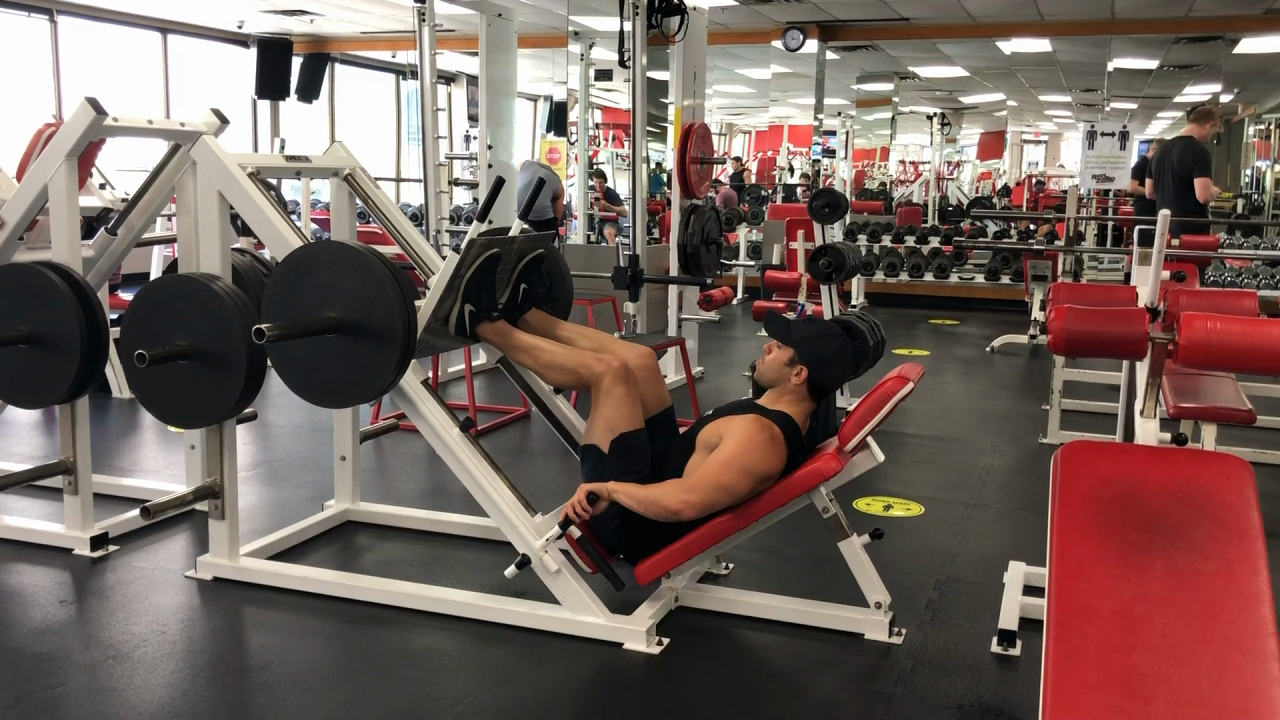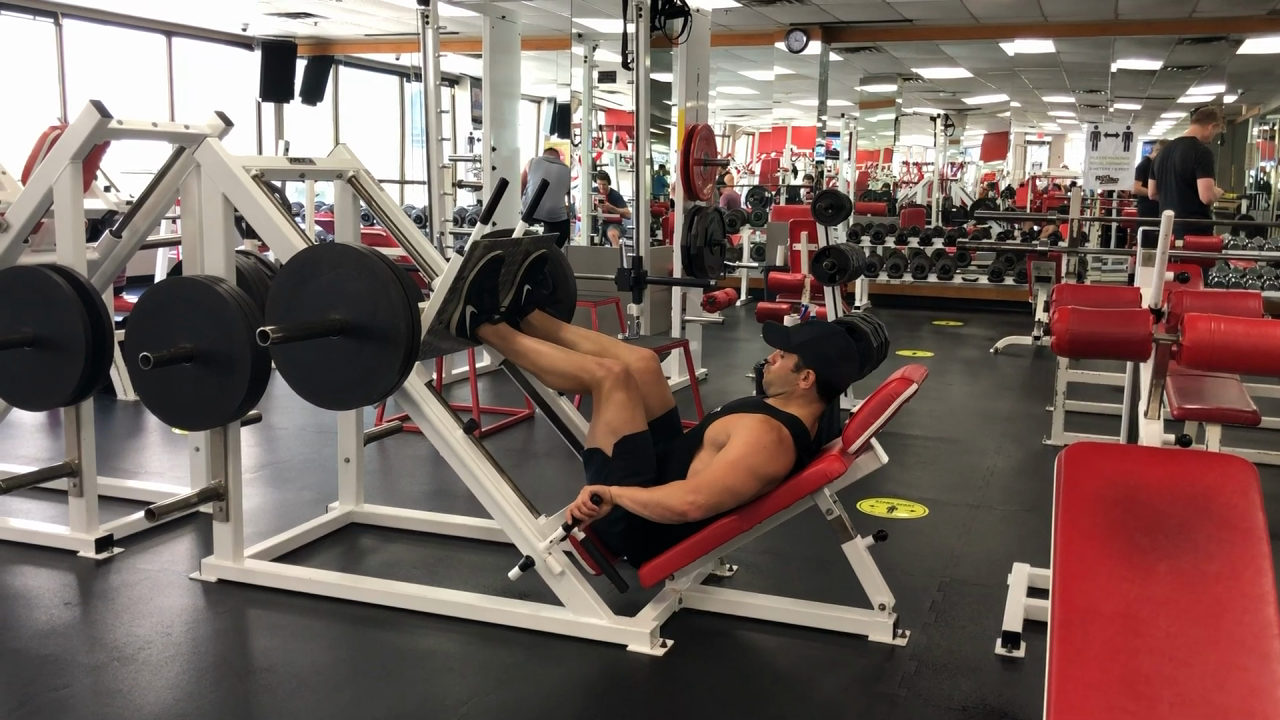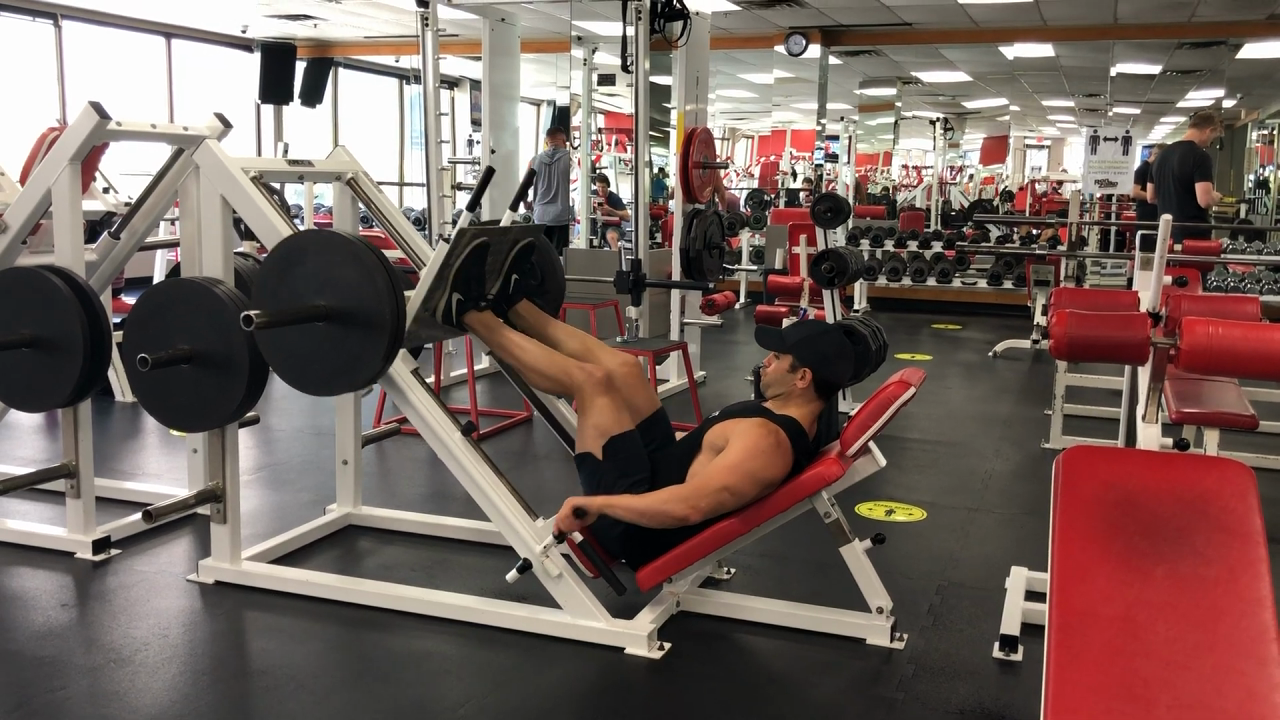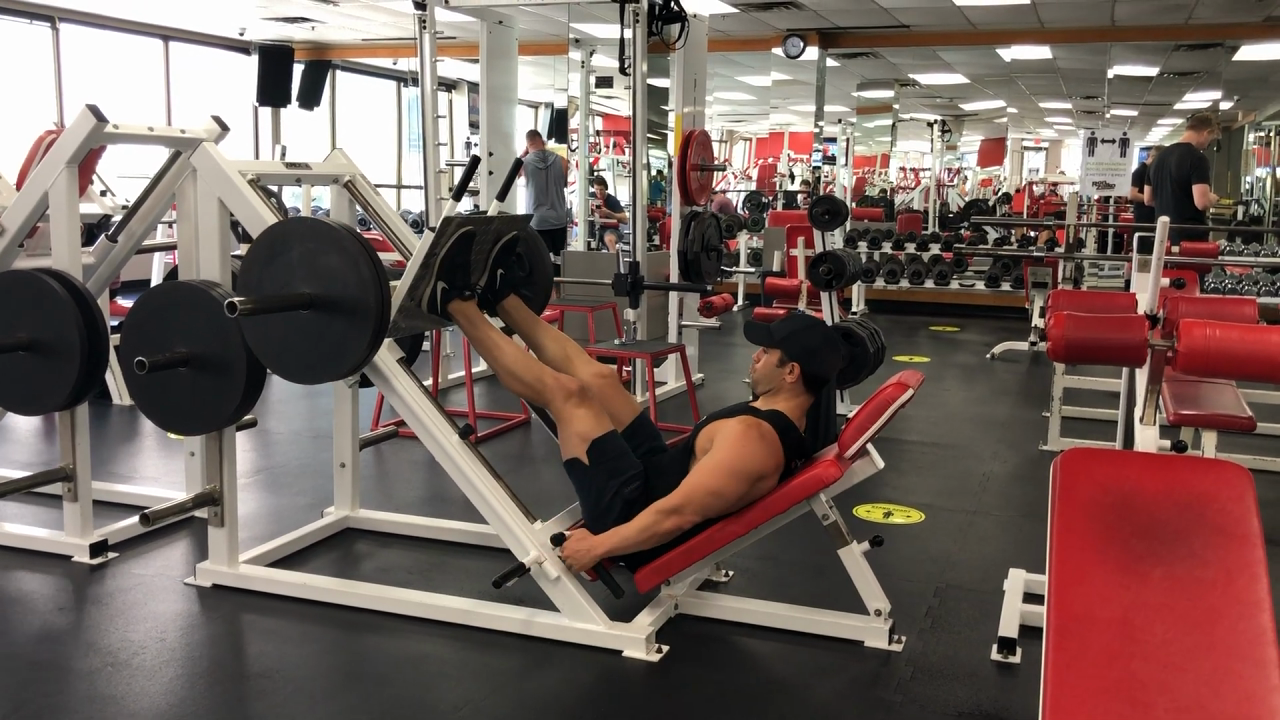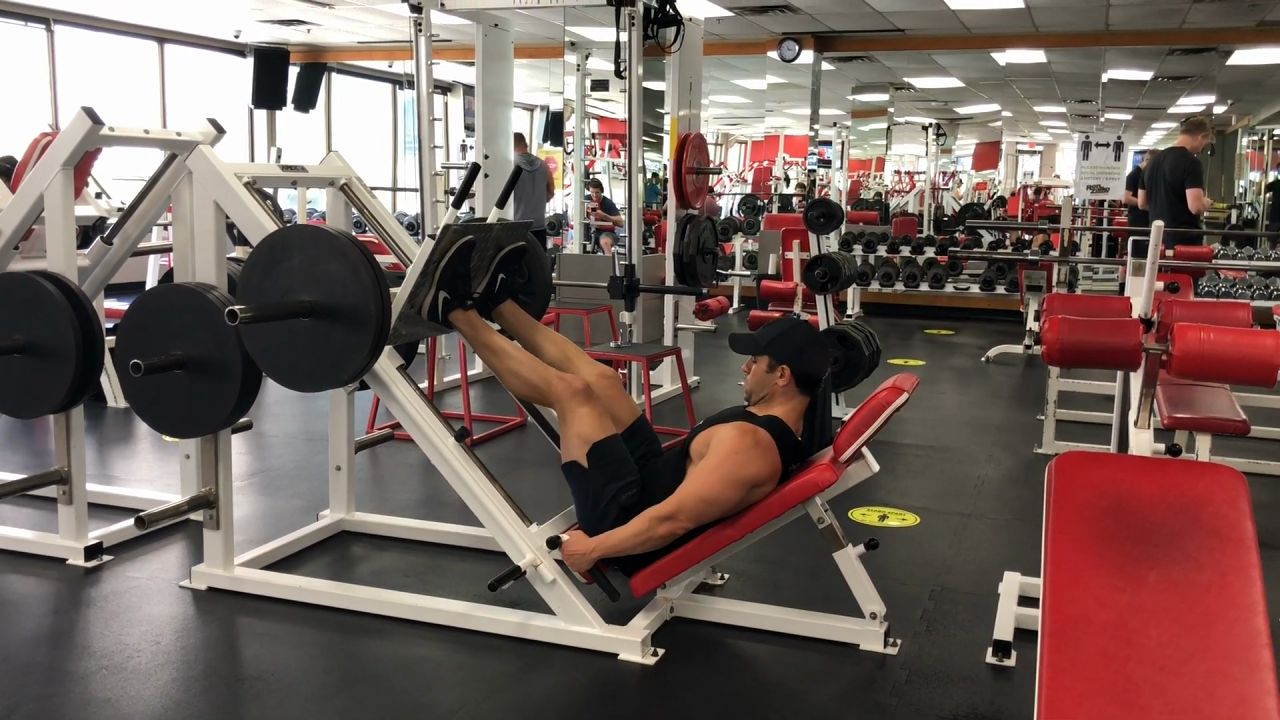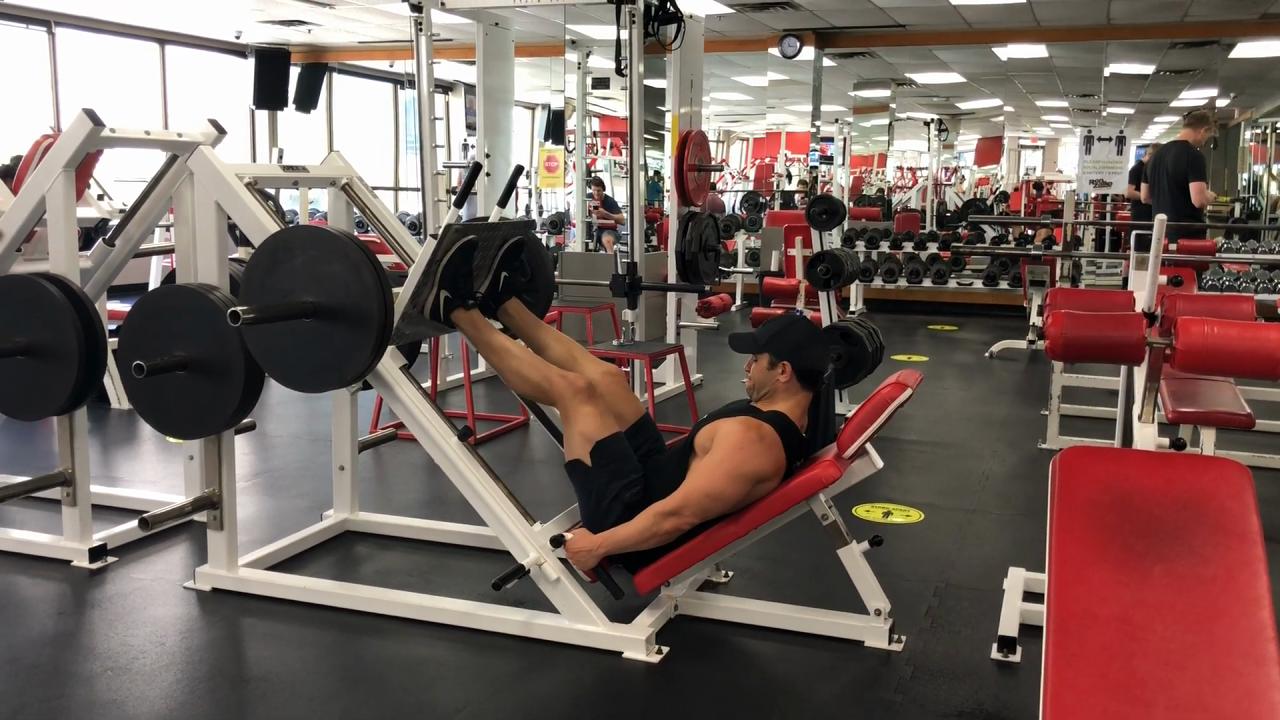
dt=0.7s
person 1, frame 1
left shoulder: (759, 436)
right shoulder: (787, 422)
left elbow: (685, 503)
left wrist: (606, 488)
left hip: (628, 522)
left knee: (610, 370)
right knee: (639, 360)
left ankle: (485, 324)
right ankle: (521, 312)
person 1, frame 2
left shoulder: (768, 437)
right shoulder: (793, 423)
left elbow: (690, 503)
left wrist: (610, 493)
left hip: (635, 523)
left knee: (610, 374)
right knee: (641, 364)
left ankle: (485, 325)
right ankle: (525, 314)
person 1, frame 3
left shoulder: (766, 441)
right shoulder: (792, 424)
left elbow: (687, 508)
left wrist: (595, 503)
left hip: (637, 531)
left knee: (593, 379)
right knee: (622, 368)
left ankle: (471, 312)
right ankle: (512, 304)
person 1, frame 4
left shoulder: (753, 437)
right shoulder: (786, 422)
left elbow: (678, 515)
left wrist: (598, 547)
left hip: (631, 511)
left knee: (567, 392)
right knee: (597, 379)
left ankle: (457, 303)
right ankle: (500, 296)
person 1, frame 5
left shoulder: (749, 444)
right shoulder: (784, 428)
left elbow: (674, 521)
left wrist: (593, 548)
left hip: (627, 516)
right hip: (650, 478)
left knee: (573, 390)
right knee: (601, 380)
left ankle: (456, 310)
right ankle: (496, 302)
person 1, frame 6
left shoulder: (753, 438)
right shoulder: (788, 426)
left elbow: (679, 516)
left wrist: (598, 545)
left hip: (631, 514)
left knee: (574, 389)
right knee: (605, 378)
left ankle: (460, 310)
right ankle: (502, 301)
